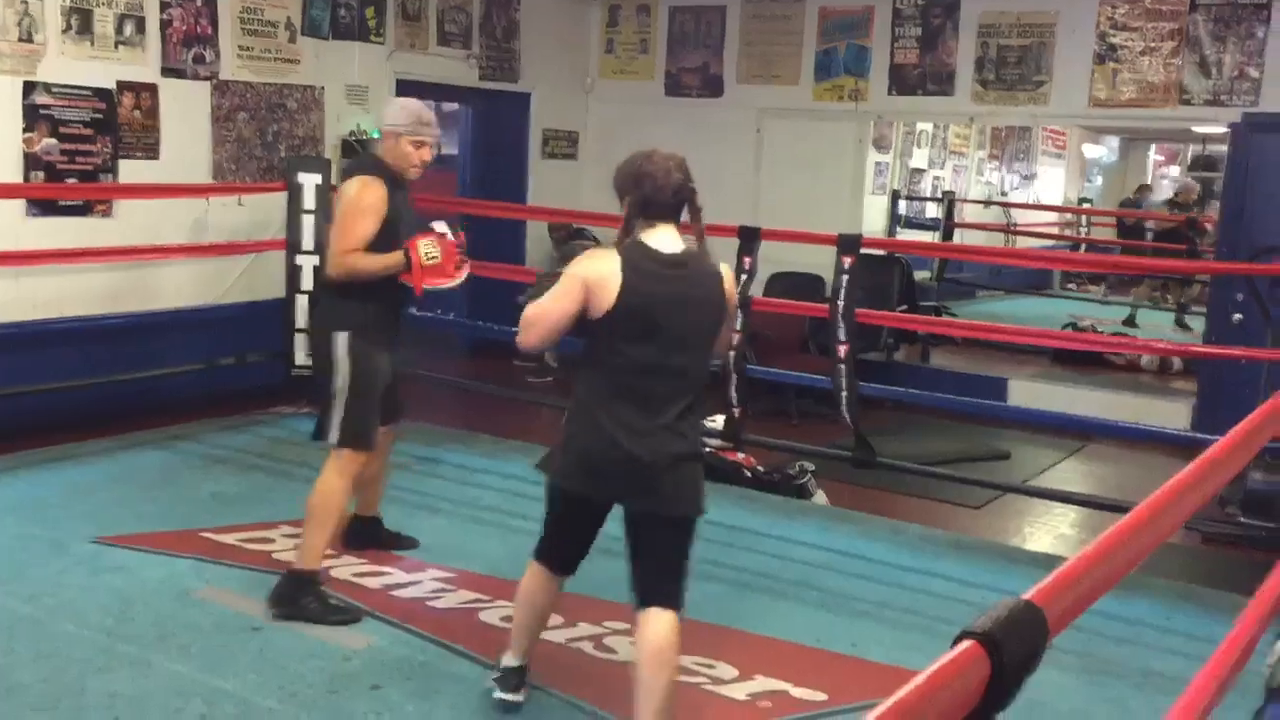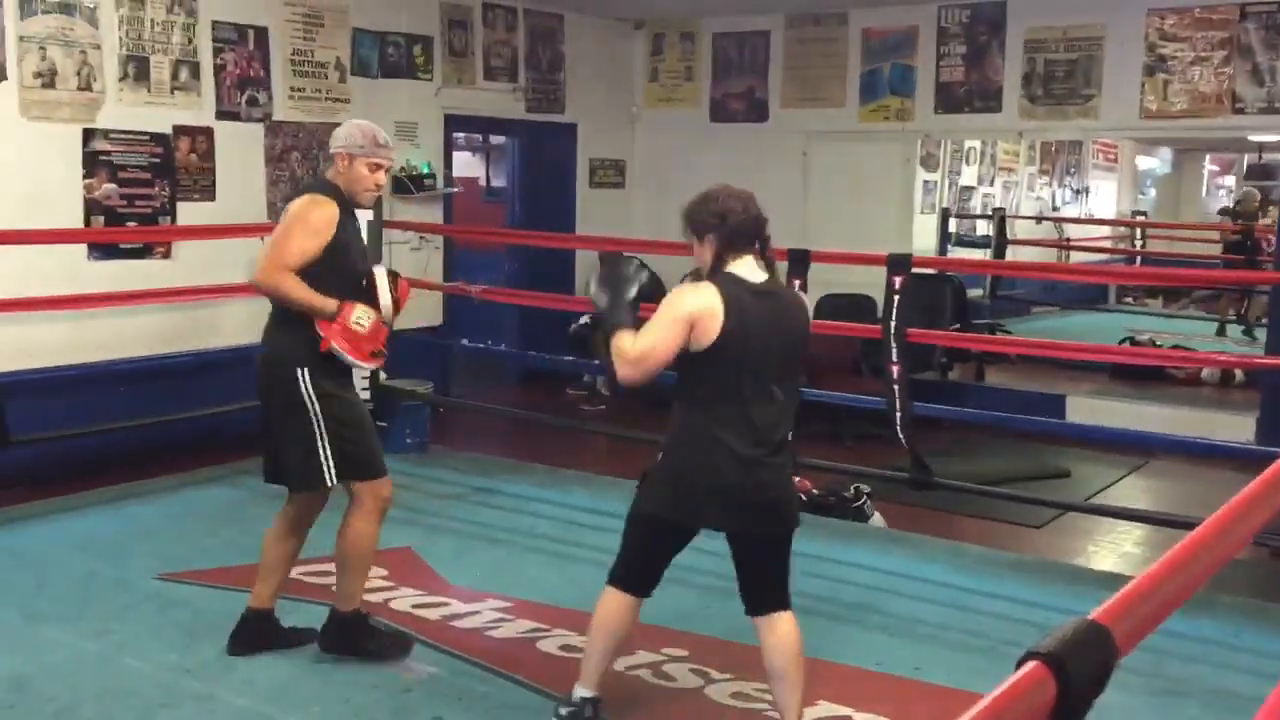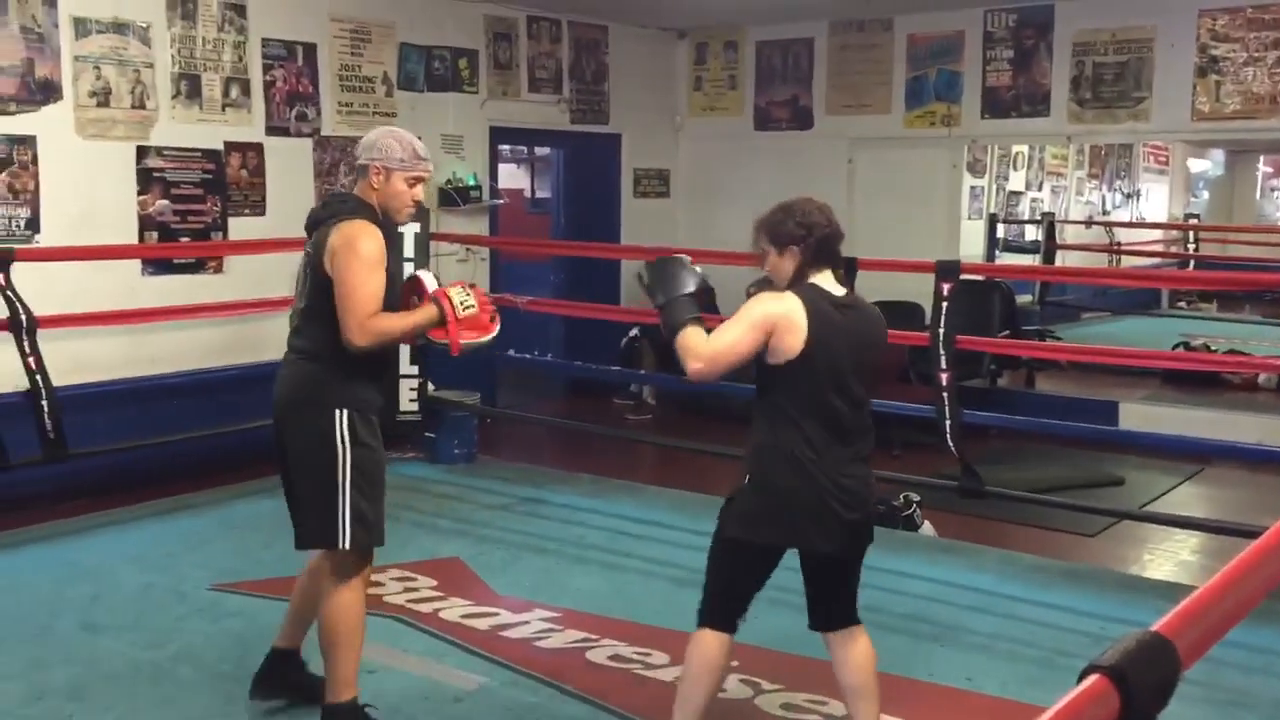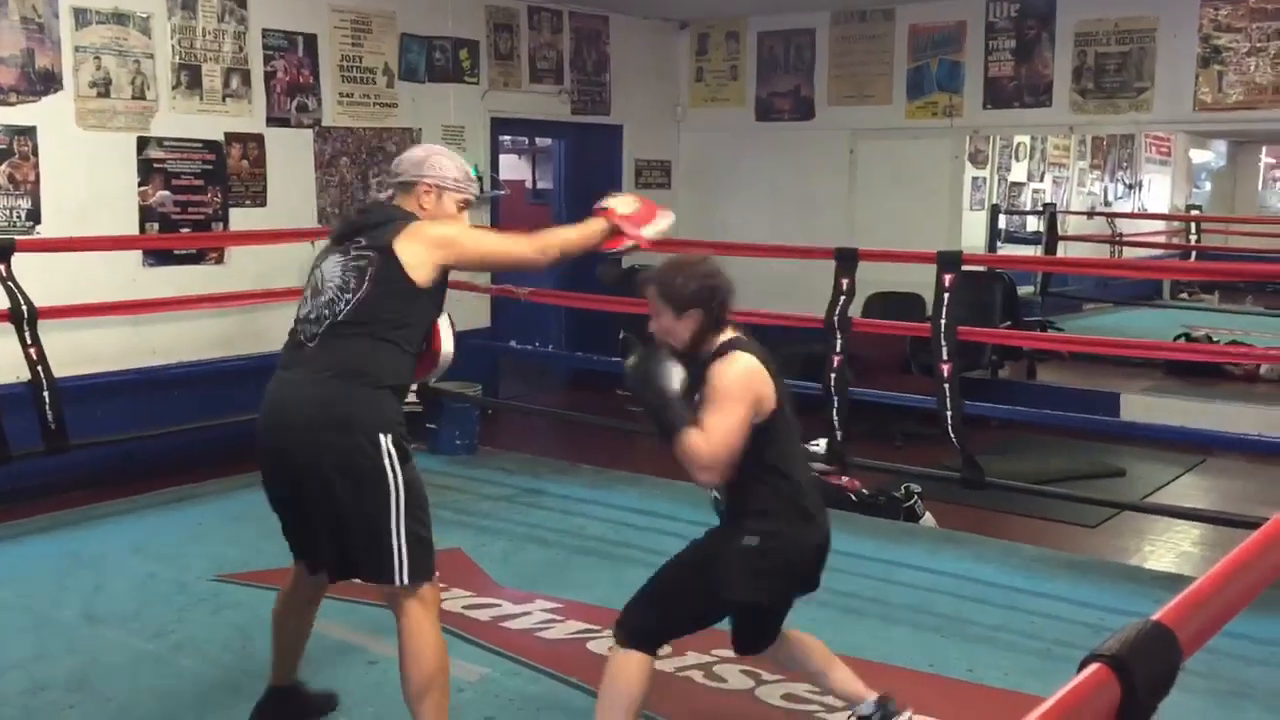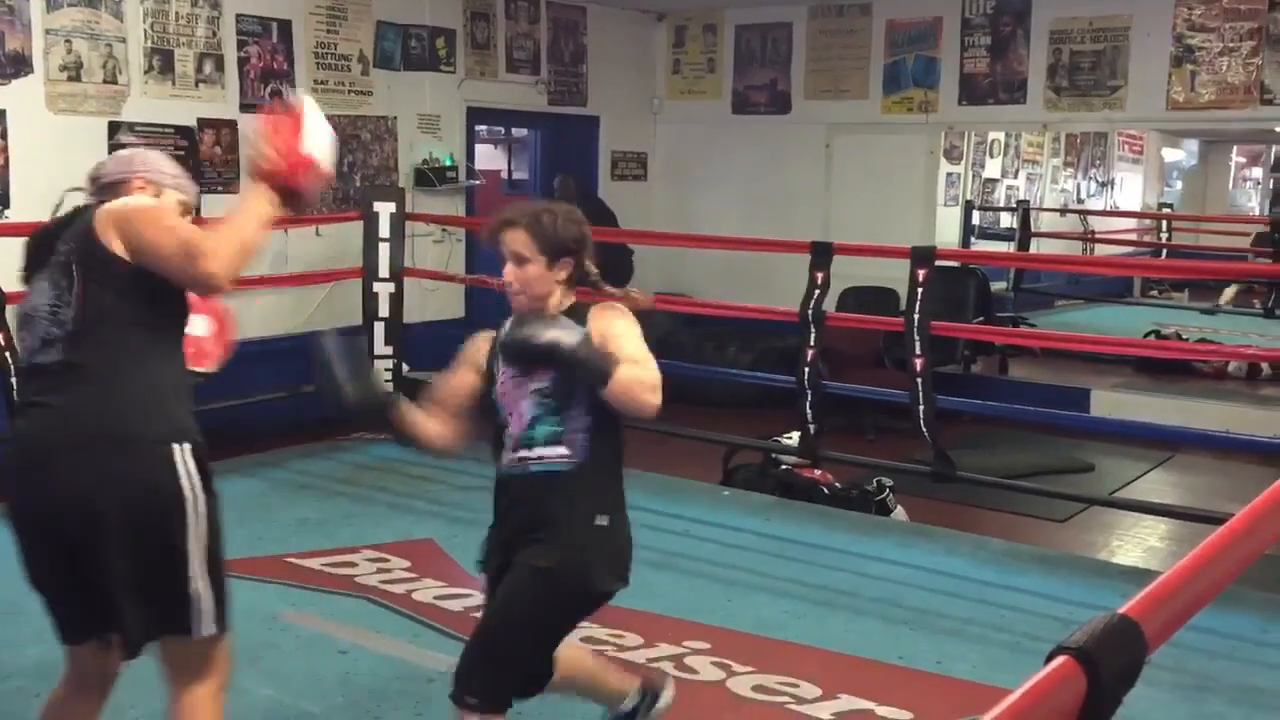
dt=0.7s
person 1, frame 1
left shoulder: (394, 186)
right shoulder: (367, 187)
right elbow: (339, 263)
right wrist: (405, 259)
left hip: (371, 330)
right hip: (347, 332)
left knee: (381, 432)
right knee: (350, 453)
left ankle: (365, 524)
right ankle: (298, 583)
person 1, frame 2
left shoulder: (342, 216)
right shoulder: (317, 206)
right elbow: (270, 275)
left wrist: (373, 299)
right wrist: (336, 311)
left hip: (304, 369)
right hip: (305, 370)
left knee: (306, 496)
right knee: (373, 489)
left ankle: (257, 622)
right ankle: (347, 622)
person 1, frame 3
left shoulder: (337, 225)
right shoulder: (360, 233)
right elbow: (361, 332)
left wrist: (412, 314)
right wrist: (437, 310)
left hip: (312, 397)
right hip: (333, 405)
left knee: (334, 546)
right knee: (351, 559)
left ankle: (283, 665)
person 1, frame 4
left shoulder: (348, 238)
right shoulder: (426, 236)
right elbow: (539, 249)
right wrist: (612, 222)
left hip: (284, 414)
right hip: (351, 425)
left knee: (315, 566)
right knee: (415, 595)
person 1, frame 5
left shoulder: (56, 250)
right shoulder: (126, 215)
right elbow: (212, 270)
right wrist: (272, 187)
right hip: (139, 458)
left knee: (92, 663)
right knee: (198, 663)
person 2, frame 1
left shoulder: (598, 267)
right shoulder: (718, 280)
left elbow: (530, 336)
left wrist: (552, 283)
left hip: (593, 449)
right hip: (670, 458)
left knee: (550, 559)
right knee: (659, 601)
left ankle: (512, 669)
person 2, frame 2
left shoulder: (695, 301)
right shoulder: (796, 305)
left elbow: (630, 368)
left wrist: (616, 306)
left hip: (691, 473)
right hip: (768, 480)
left knee: (627, 583)
right knee: (772, 604)
person 2, frame 3
left shoulder: (776, 309)
right shoulder: (871, 319)
left elbow: (701, 364)
left wrist: (677, 306)
left hip: (775, 490)
right hip: (847, 496)
left knee: (717, 618)
right knee: (842, 622)
person 2, frame 4
left shoulder: (731, 371)
right shoulder: (727, 356)
left elbow: (707, 468)
left wrist: (668, 405)
left hip: (762, 539)
right hip: (793, 532)
left knee: (638, 631)
right knee: (759, 637)
person 2, frame 5
left shoulder: (605, 319)
right shoulder: (491, 345)
left elbow: (646, 398)
right elbow: (441, 432)
left wrist: (579, 353)
right wrist: (377, 401)
left hip: (587, 535)
right hip: (519, 531)
right knee: (528, 665)
